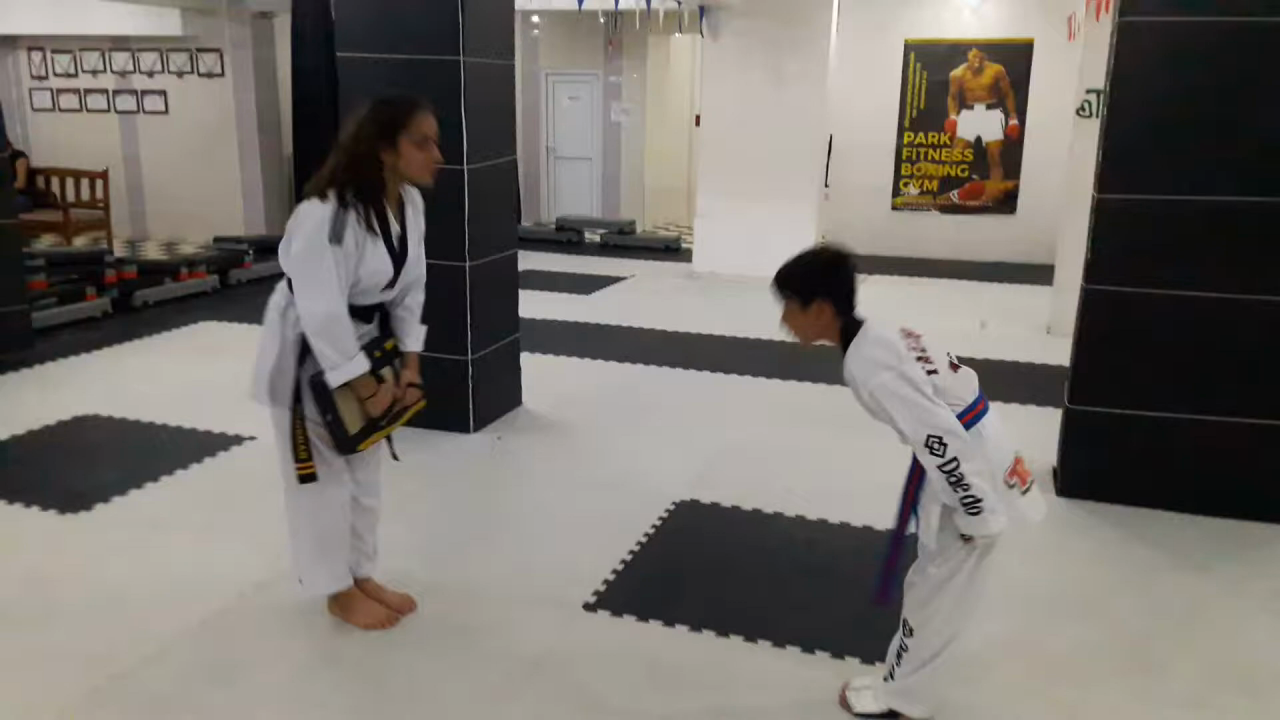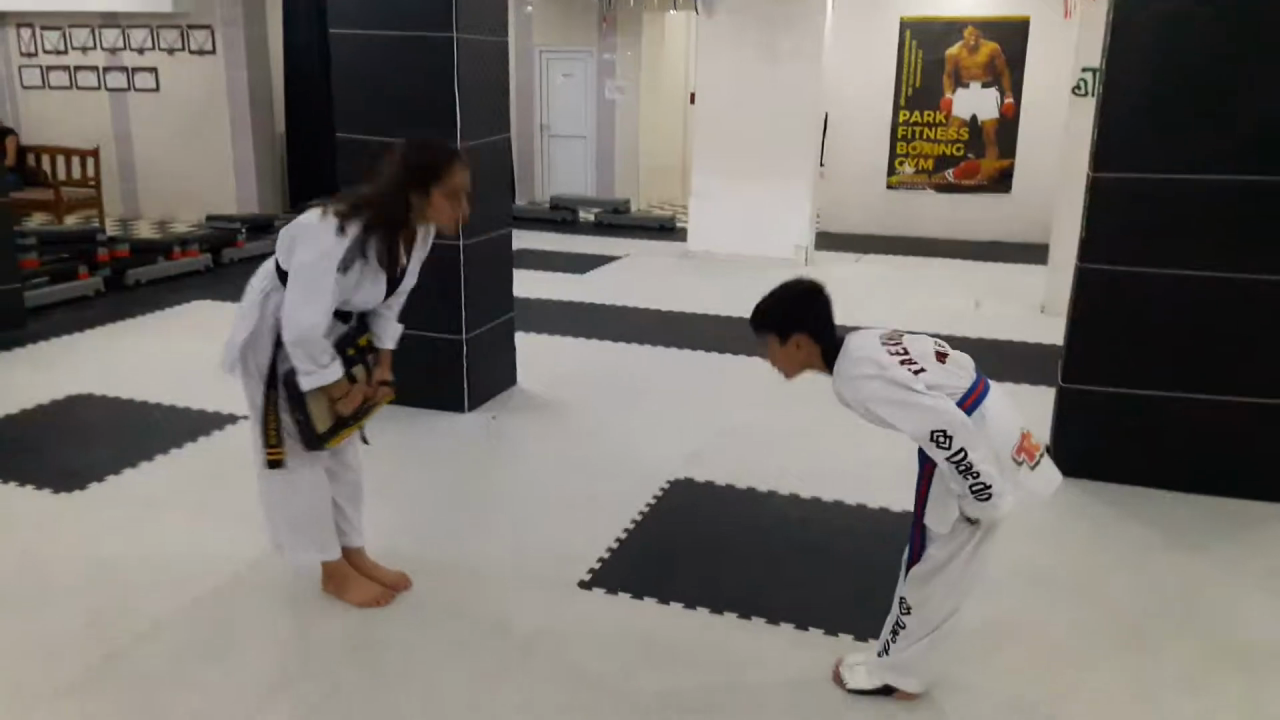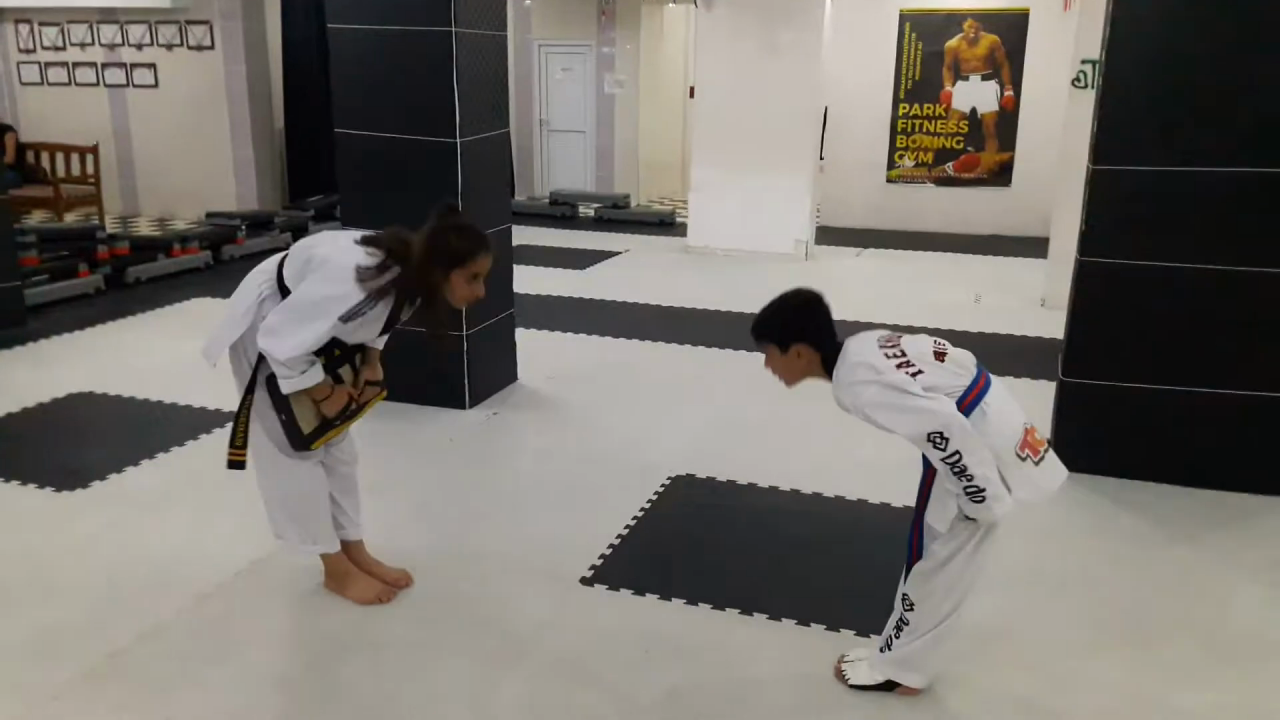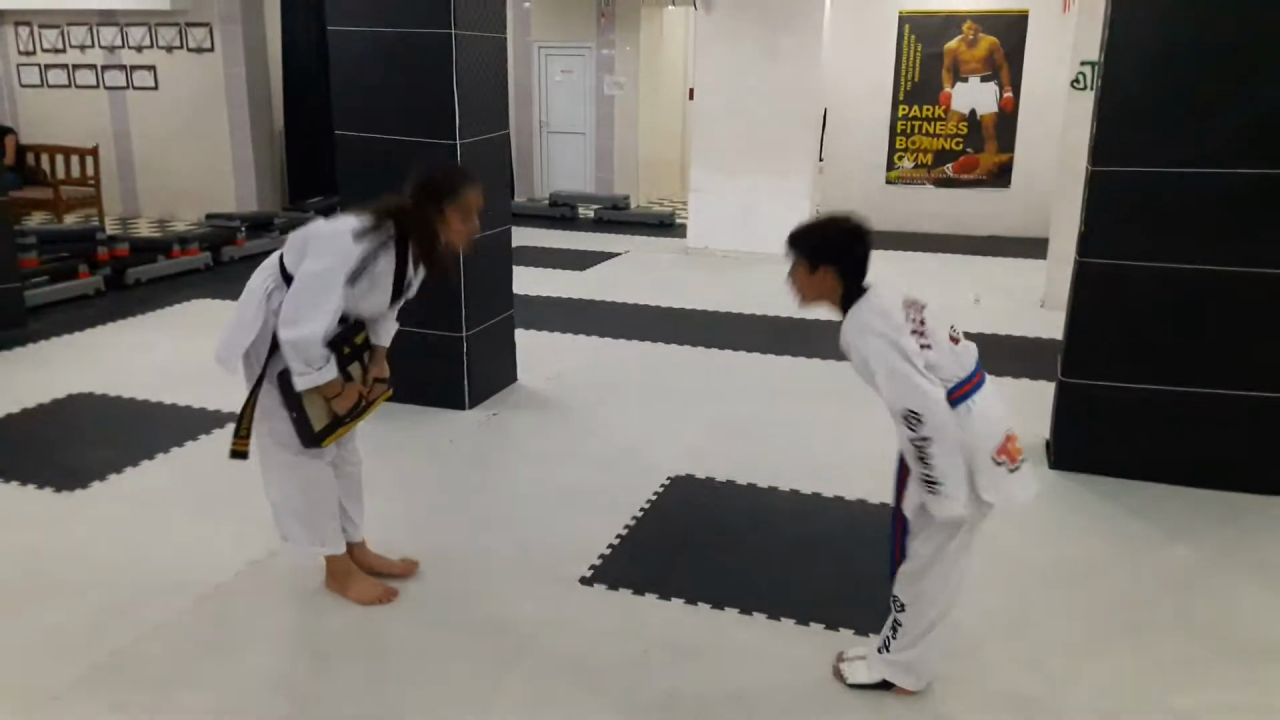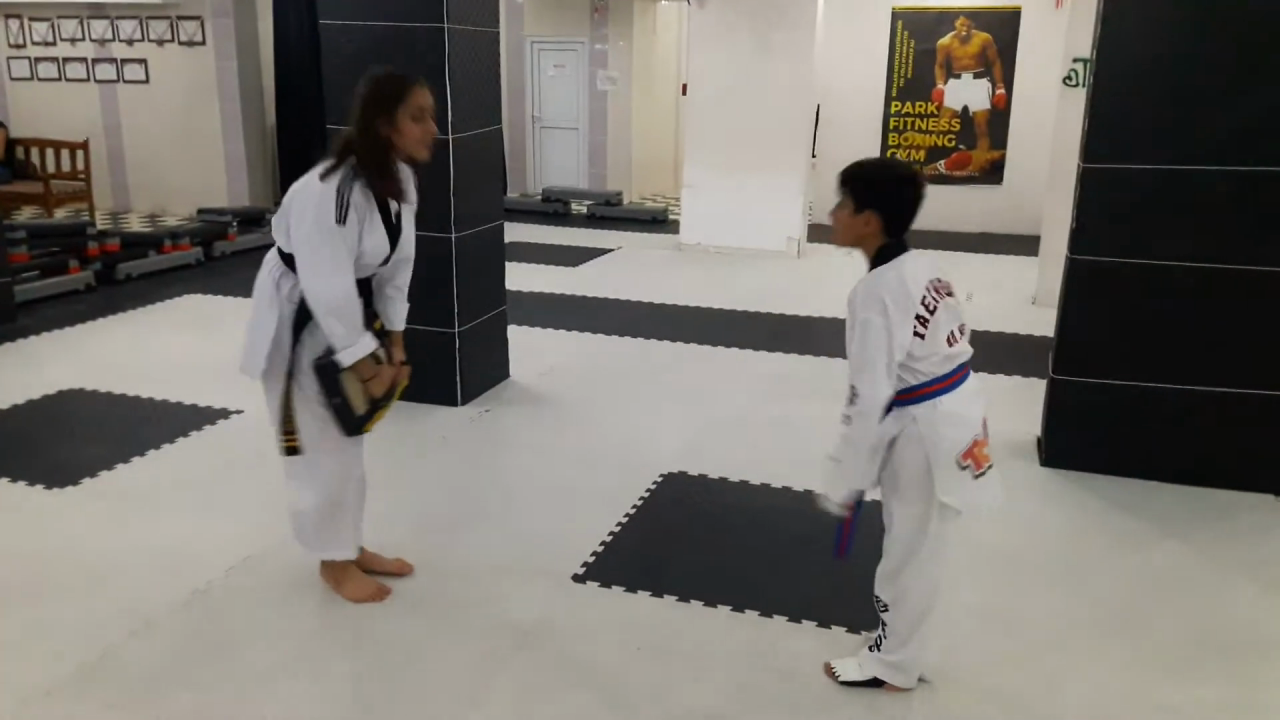
dt=0.2s
person 1, frame 1
left shoulder: (409, 203)
right shoulder: (328, 216)
left elbow: (409, 288)
right elbow: (321, 312)
left wrist: (409, 364)
right wrist: (364, 385)
left hip: (360, 340)
right hip: (308, 351)
left knee: (362, 469)
right knee: (321, 472)
left ankle: (359, 575)
right ankle: (339, 591)
person 1, frame 2
left shoulder: (415, 229)
right shoulder: (343, 239)
left elbow: (391, 297)
right elbow: (300, 323)
left wrist: (382, 363)
right wrist: (337, 386)
left hip: (331, 325)
right hip: (280, 330)
left knee: (338, 442)
right knee: (298, 447)
left ankle: (352, 552)
right ankle: (333, 568)
person 1, frame 3
left shoulder: (412, 269)
right shoulder: (355, 285)
right elbow: (281, 339)
left wrist: (370, 361)
right wrist: (321, 391)
left hip: (316, 322)
right hip: (271, 324)
left knee: (334, 441)
right knee: (290, 445)
left ankle: (353, 550)
right ankle: (335, 566)
person 1, frame 4
left shoulder: (420, 241)
right shoulder: (358, 252)
right elbow: (302, 327)
left wrist: (378, 358)
right wrist: (330, 387)
left hip: (325, 323)
right hip: (281, 323)
left knee: (340, 437)
right knee: (298, 439)
left ankle: (354, 549)
right ankle: (336, 566)
person 1, frame 5
left shoulder: (400, 179)
right shoulder: (331, 192)
left elbow: (396, 264)
right elbow: (327, 290)
left wrist: (394, 344)
right wrist: (369, 363)
left hip: (344, 312)
right hip: (297, 319)
left knee: (344, 437)
right knee: (320, 443)
left ankle: (347, 545)
right ankle: (334, 560)
person 2, frame 1
left shoulder: (867, 364)
right shoulder: (876, 336)
left elbow: (940, 436)
right elbow: (941, 399)
left wrist: (975, 513)
left hip: (968, 471)
right hip: (972, 452)
left knee: (938, 587)
right knee: (936, 580)
person 2, frame 2
left shoulder: (856, 382)
right shoulder: (862, 343)
left elbow: (946, 427)
right elbow: (941, 376)
left wrist: (986, 497)
left hip: (978, 449)
right hip: (983, 421)
left knee: (938, 566)
right knee: (930, 552)
left ankle: (896, 670)
right ankle: (896, 659)
person 2, frame 3
left shoulder: (856, 386)
right shoulder: (865, 347)
left elbow: (942, 429)
right elbow: (948, 359)
left wrist: (981, 501)
left hip: (980, 445)
right hip: (989, 417)
left knee: (941, 562)
right knee: (933, 547)
left ankle: (901, 666)
right ankle: (899, 653)
person 2, frame 4
left shoulder: (863, 331)
right shoulder: (885, 304)
left elbow: (921, 409)
right elbow: (940, 368)
left wrist: (942, 496)
left hip: (958, 441)
right hip: (974, 421)
left knee: (929, 560)
right knee: (929, 556)
left ankle: (899, 665)
right ankle: (893, 648)
person 2, frame 5
left shoulder: (875, 293)
right shoulder: (919, 268)
left elbow: (868, 396)
left wrist: (841, 477)
left hip: (927, 436)
right hip: (959, 424)
left knee: (909, 558)
right knee: (920, 548)
left ankle: (893, 663)
right ankle: (893, 644)
